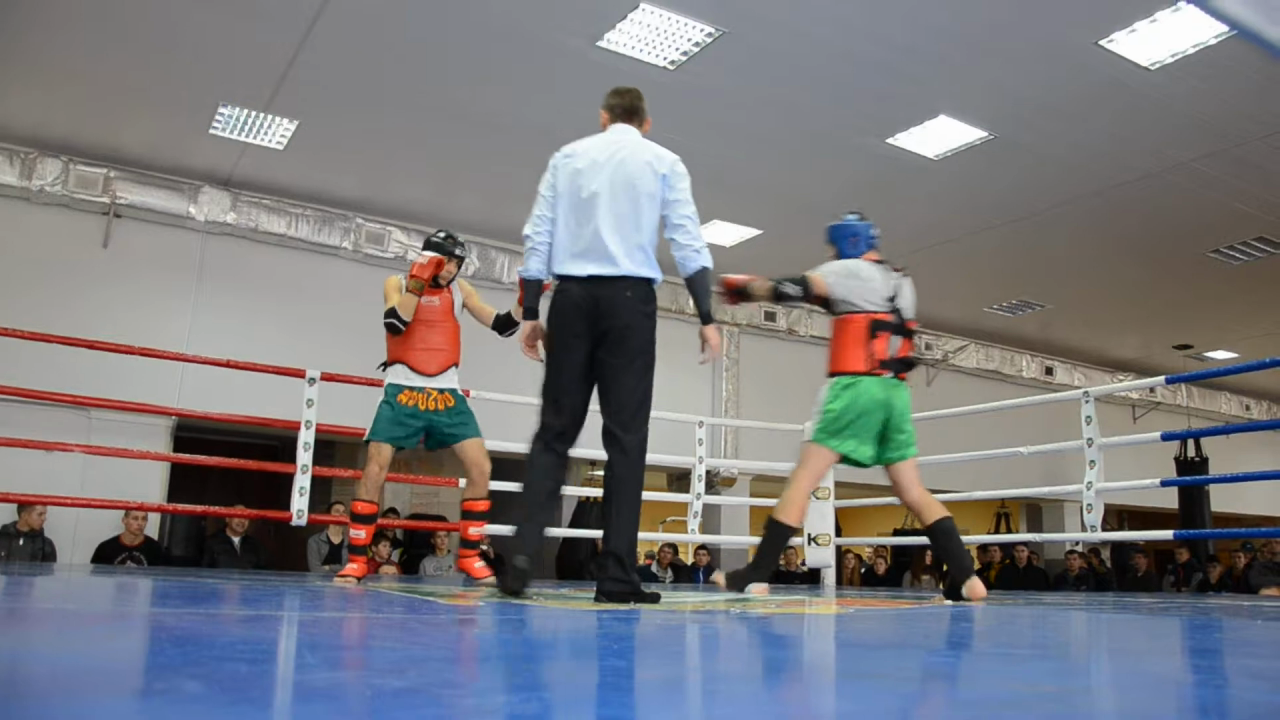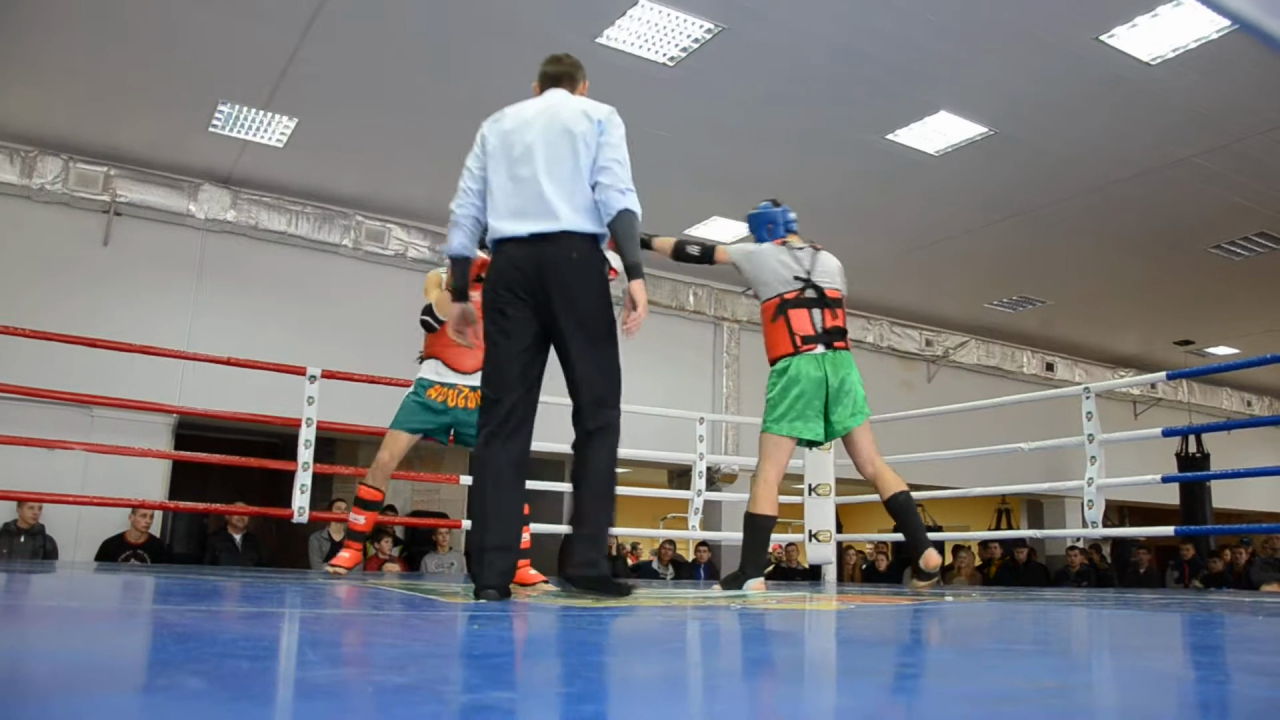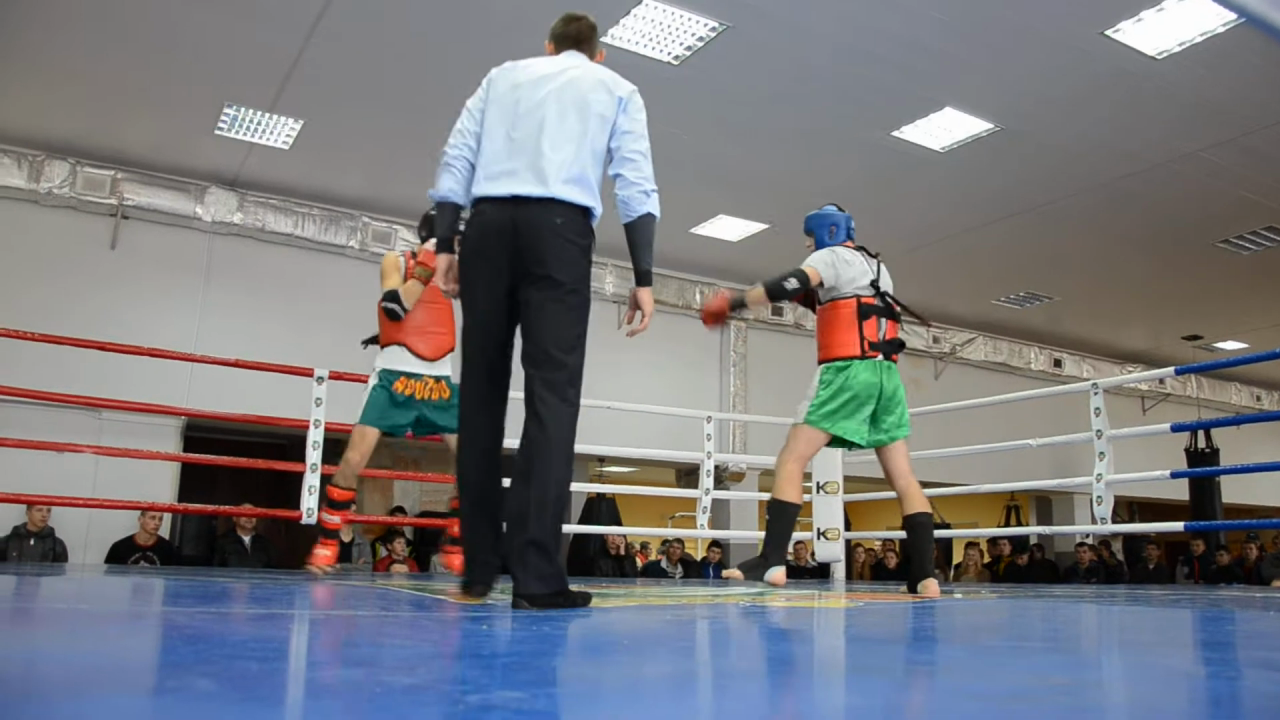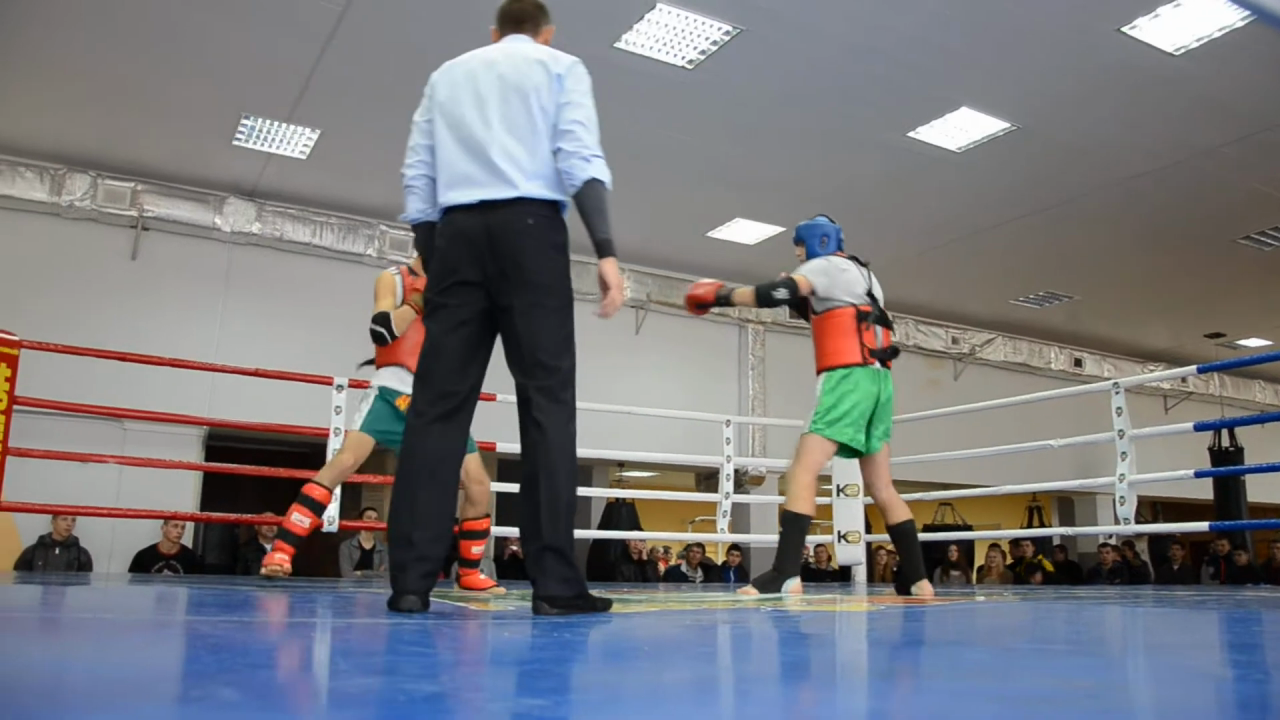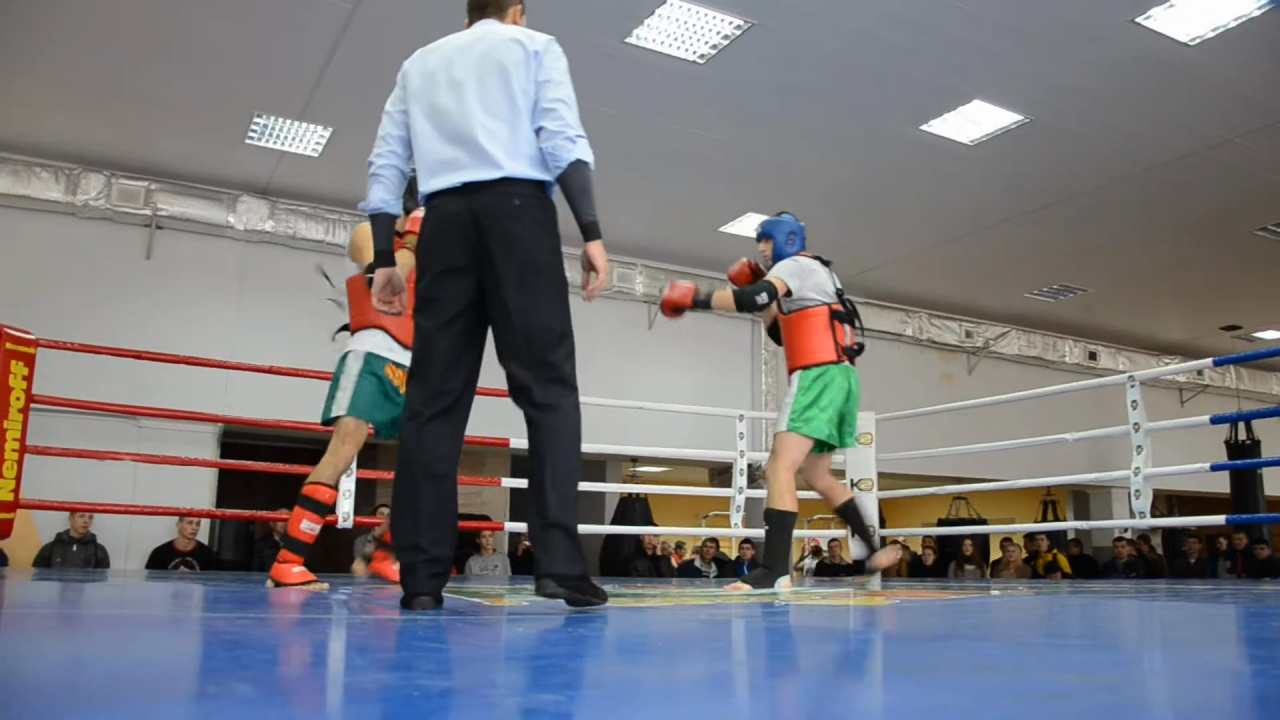
dt=0.5s
person 1, frame 1
left shoulder: (567, 156)
right shoulder: (663, 161)
left elbow: (537, 238)
right elbow: (688, 241)
left wrist: (529, 312)
right wrist: (706, 317)
left hip: (572, 298)
right hip: (629, 299)
left knee: (555, 428)
right knee: (626, 436)
left ankle: (526, 549)
right ankle: (616, 576)
person 1, frame 2
left shoulder: (498, 123)
right shoulder: (599, 116)
left elbow: (465, 211)
right elbow: (616, 193)
left wrist: (460, 293)
right wrist: (634, 273)
left hip: (511, 264)
right hip: (574, 258)
left knee: (504, 414)
right knee: (596, 408)
left ankle: (492, 572)
right ankle: (587, 558)
person 1, frame 3
left shoulder: (504, 75)
right shoulder: (618, 90)
left elbow: (456, 159)
right elbow: (636, 187)
left wrist: (446, 244)
right wrist: (642, 277)
left hip: (489, 225)
right hip: (560, 230)
left knee: (482, 392)
right knee: (552, 395)
left ankle: (480, 563)
right ankle: (535, 577)
person 1, frame 4
left shoulder: (447, 74)
right shoulder: (560, 66)
left elbow: (418, 179)
right elbow: (580, 159)
left wrist: (431, 265)
right wrist: (605, 252)
left hip: (459, 233)
right hip: (529, 227)
left knee: (439, 401)
right knee: (546, 400)
left ankle: (412, 579)
right ankle: (555, 581)
person 1, frame 5
left shoulder: (420, 61)
left elbow: (385, 166)
right elbow: (562, 140)
left wrist: (384, 259)
right wrist: (591, 233)
left hip: (445, 221)
right hip: (518, 212)
left knee: (435, 396)
right knee: (546, 386)
left ankle: (422, 578)
right ankle: (559, 560)
person 2, frame 1
left shoulder: (847, 271)
right shoulder: (902, 283)
left elbow: (794, 287)
left wrist: (745, 288)
right wrist: (831, 298)
left hip: (854, 388)
right hip: (894, 391)
left knee: (801, 480)
right knee: (914, 493)
left ankle: (757, 573)
right ankle: (965, 577)
person 2, frame 2
left shoulder: (760, 254)
right shoulder: (829, 260)
left elbow: (698, 251)
left wrist: (644, 241)
left hip: (795, 369)
right hip: (840, 363)
left knee: (768, 474)
right knee: (873, 464)
left ankle: (751, 573)
right ankle: (922, 552)
person 2, frame 3
left shoulder: (832, 256)
right shoulder: (878, 269)
left elbow: (791, 284)
left wrist: (734, 302)
right wrist: (814, 299)
left hip: (847, 371)
right hip: (887, 374)
left knee: (791, 461)
right knee: (903, 478)
left ankle: (771, 561)
right ankle: (924, 575)
person 2, frame 4
left shoulder: (826, 266)
right shoulder: (864, 278)
left elbow: (776, 292)
left wrist: (719, 296)
right wrist: (806, 307)
left hip: (846, 379)
right hip: (878, 381)
left knee: (802, 474)
right knee: (881, 488)
left ankle: (786, 574)
right ankle: (916, 577)
person 2, frame 5
left shoulder: (796, 265)
right shoulder: (817, 276)
left elbow: (757, 296)
right elbow: (781, 333)
left wrist: (695, 299)
right wrist: (758, 296)
left hip: (817, 378)
right hip: (839, 378)
left knee: (780, 470)
right knee: (817, 475)
left ankle: (774, 571)
right ankle: (873, 547)
person 3, frame 1
left shoulder: (460, 290)
right shoulder: (397, 283)
left elbow: (503, 326)
right elbow: (395, 324)
right wrist: (419, 279)
left hip: (446, 393)
right hip: (402, 392)
left knee: (480, 468)
right knee: (374, 471)
left ankle: (469, 555)
right ankle: (356, 560)
person 3, frame 2
right shoulder: (439, 278)
right elbow: (430, 321)
right wrist: (462, 276)
left hip: (476, 392)
right hip: (433, 386)
right knee: (384, 461)
left ankle: (518, 563)
right ankle: (353, 547)
person 3, frame 3
right shoulder: (396, 262)
right elbow: (393, 309)
right wrist: (425, 268)
left hip: (439, 383)
right hip: (395, 378)
right knee: (354, 459)
right ankle: (327, 544)
person 3, frame 4
right shoulder: (393, 279)
right elbow: (382, 332)
right wrist: (419, 296)
right hip: (391, 392)
left knee: (477, 484)
right knee: (346, 460)
left ankle: (470, 571)
right ankle: (281, 551)
person 3, frame 5
right shoulder: (367, 233)
right wrist: (413, 245)
left hip: (409, 370)
right hip: (369, 359)
right knee: (344, 450)
left ankle: (381, 554)
right ankle: (287, 561)
